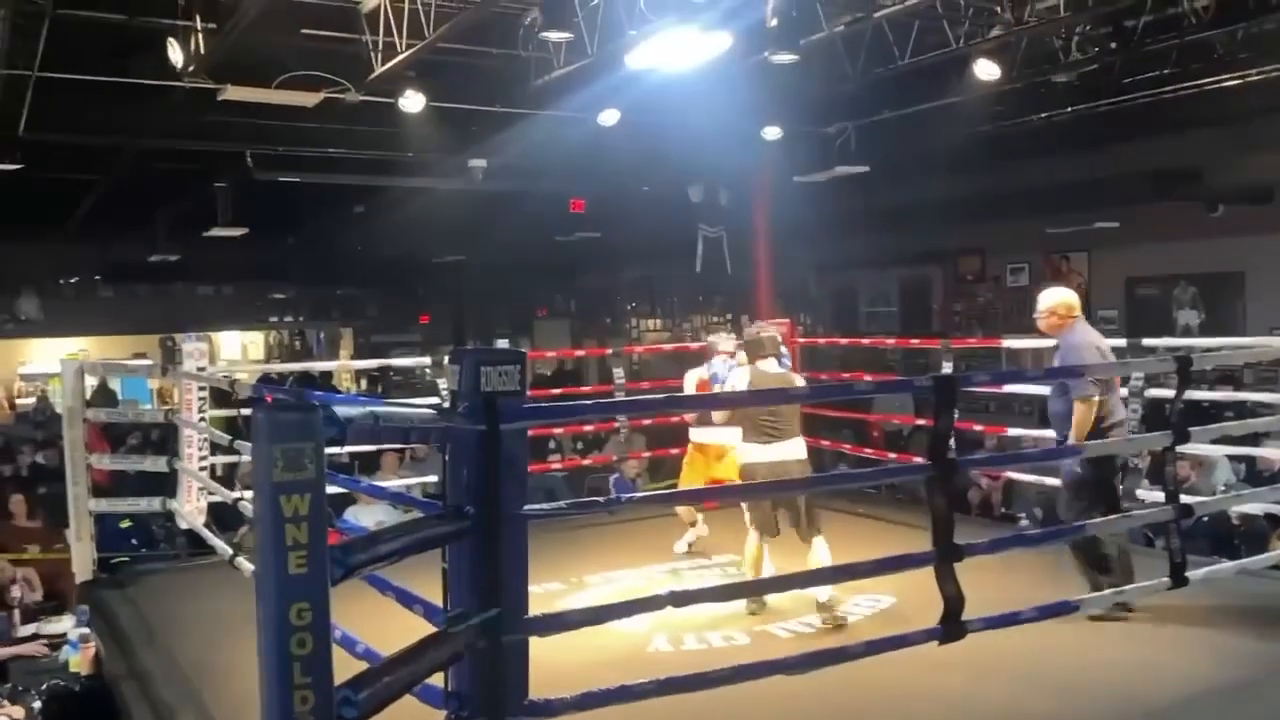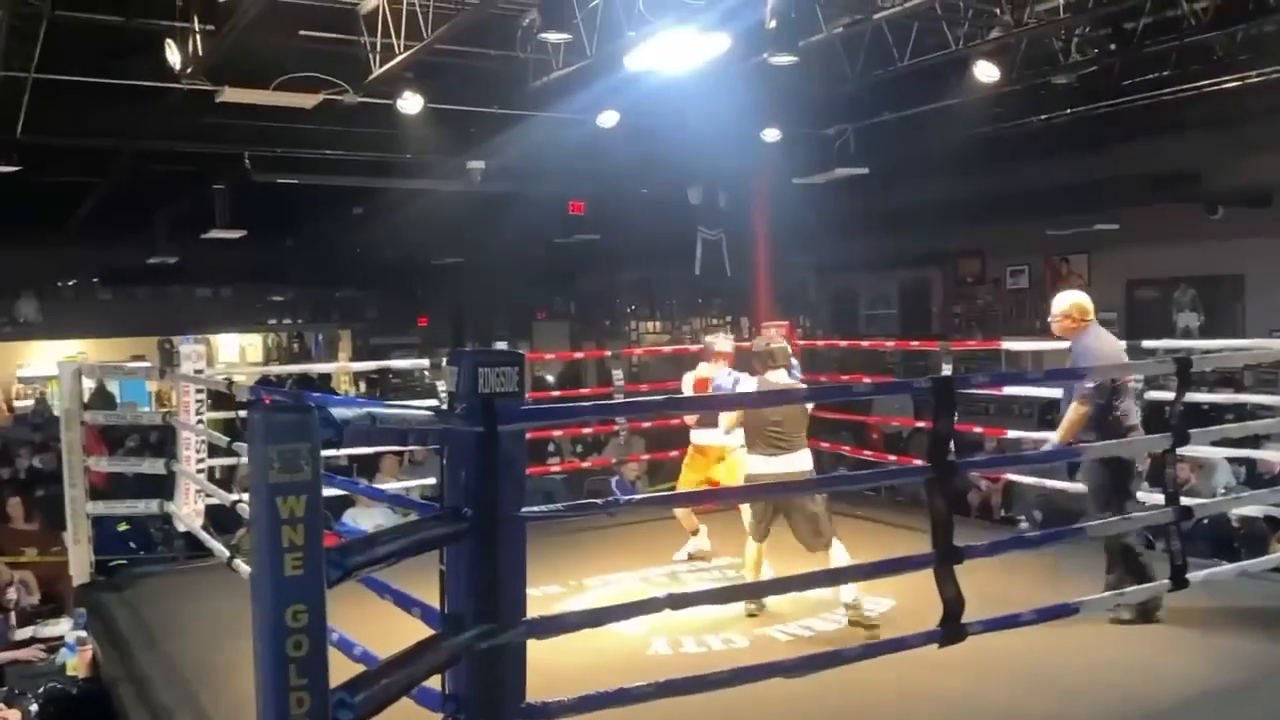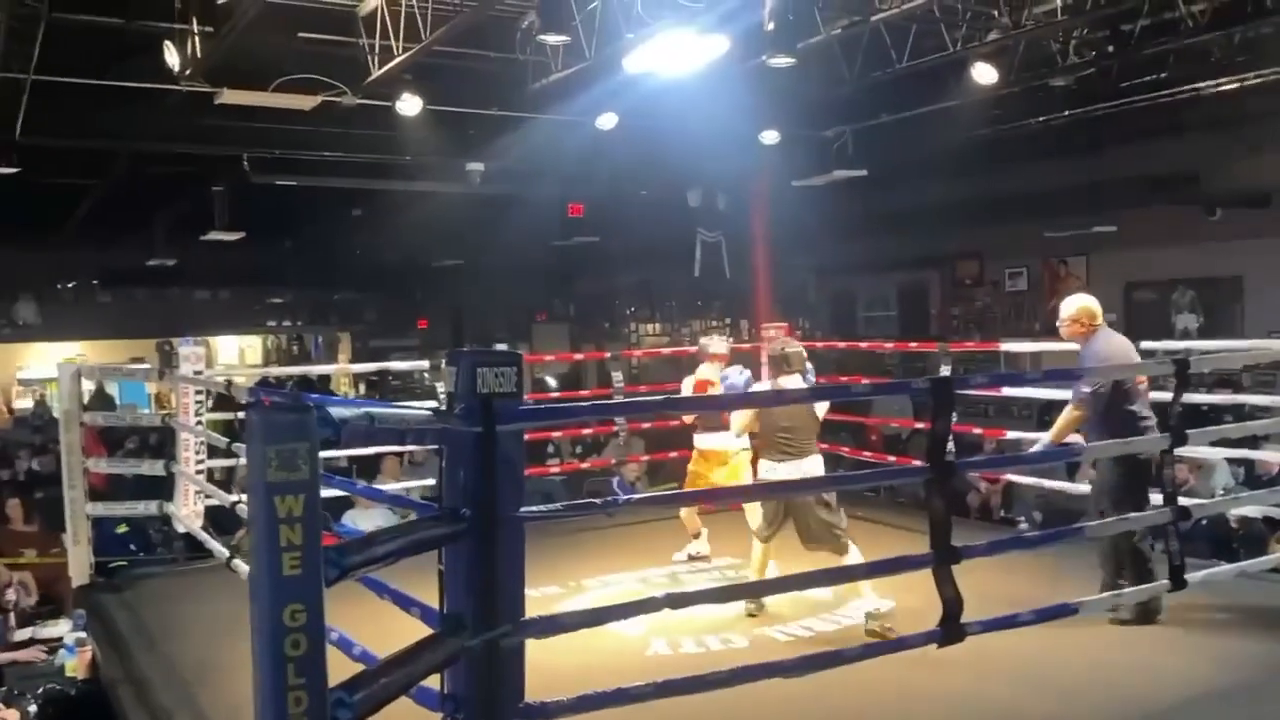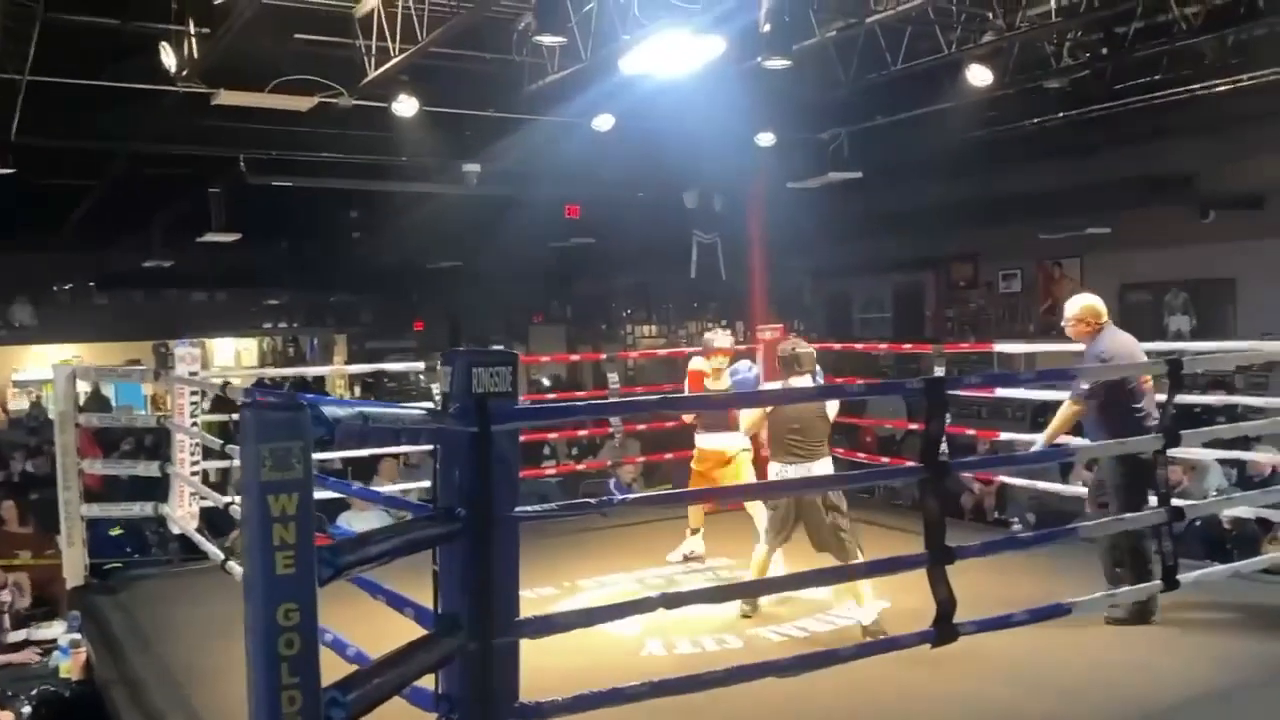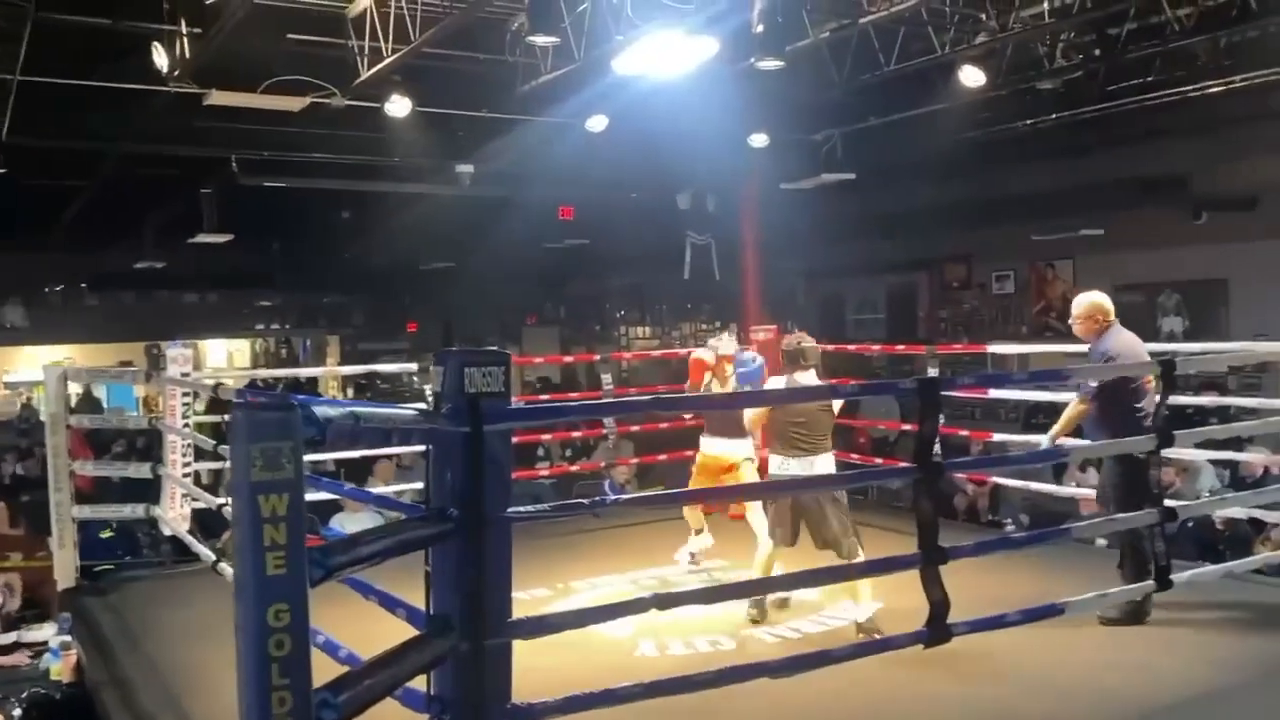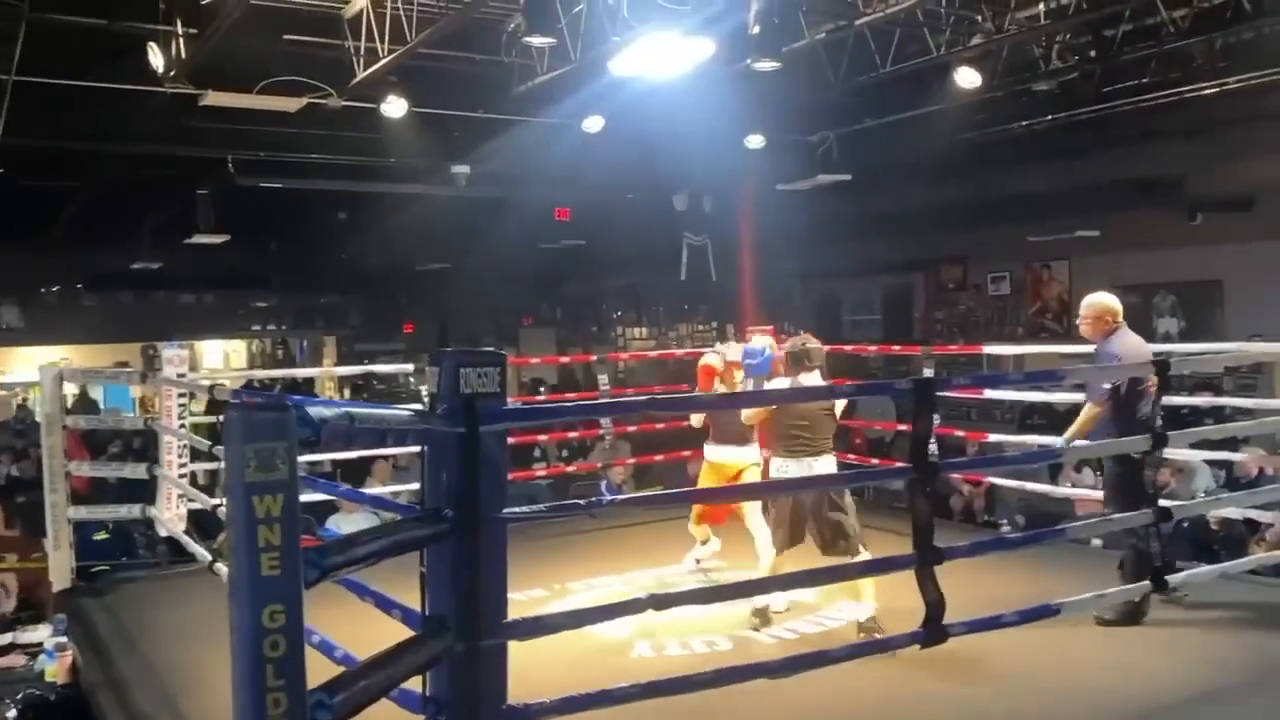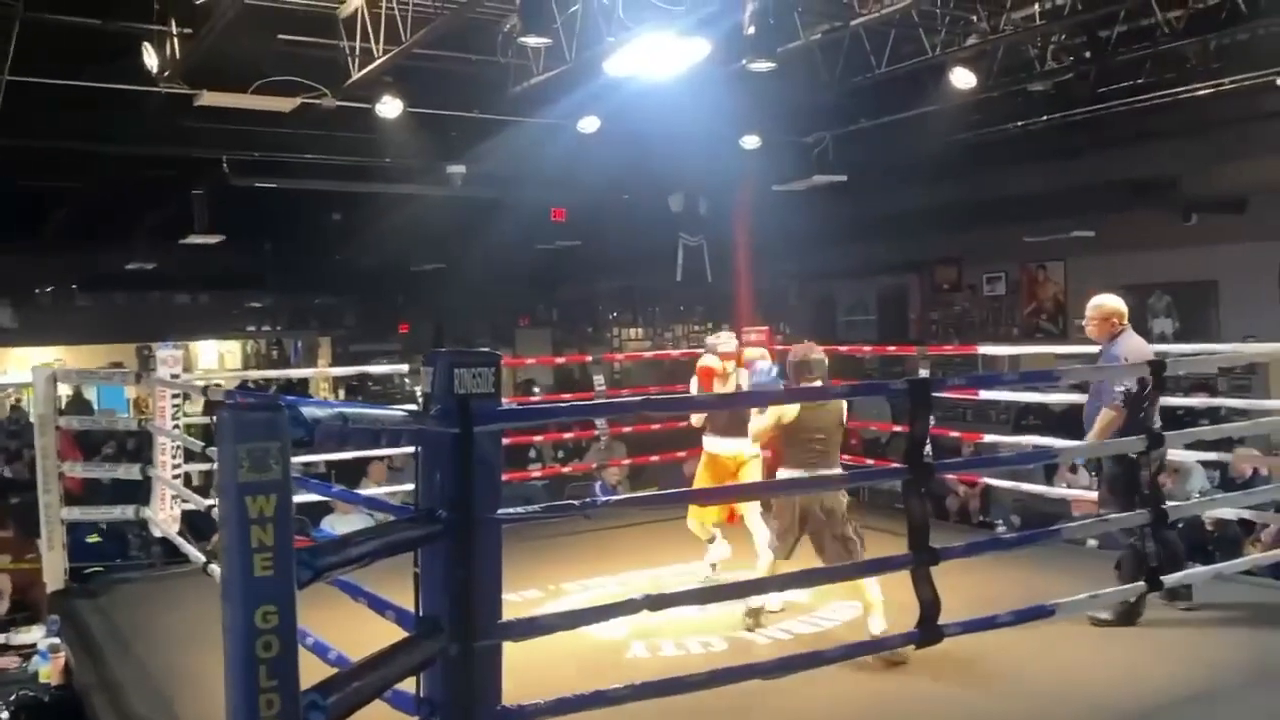
dt=0.1s
person 1, frame 1
left shoulder: (1077, 344)
right shoulder: (1078, 338)
left elbow: (1086, 399)
left wrist: (1073, 444)
right wrist: (1073, 441)
left hip: (1093, 445)
right hip: (1101, 441)
left knee: (1081, 517)
right knee: (1105, 515)
left ankle: (1108, 594)
right ankle: (1119, 591)
person 1, frame 2
left shoulder: (1089, 349)
right shoulder: (1100, 340)
left elbow: (1083, 404)
left wrist: (1056, 443)
left hip: (1110, 445)
right hip: (1116, 441)
left knee: (1115, 521)
right knee: (1113, 519)
left ankle: (1143, 601)
right ankle: (1119, 590)
person 1, frame 3
left shoulder: (1099, 352)
right shoulder: (1111, 342)
left elbow: (1079, 408)
left wrist: (1045, 443)
left hip: (1124, 444)
right hip: (1129, 439)
right knee: (1110, 514)
left ankle: (1144, 602)
right ankle: (1115, 587)
person 1, frame 4
left shoulder: (1102, 351)
right shoulder: (1120, 340)
left elbow: (1078, 403)
left wrist: (1044, 440)
right hip: (1131, 440)
right knee: (1102, 503)
left ankle: (1139, 603)
right ankle: (1119, 583)
person 1, frame 5
left shoulder: (1108, 350)
right shoulder: (1124, 339)
left elbow: (1085, 402)
left wrist: (1051, 437)
right hip: (1129, 441)
right knee: (1124, 514)
left ankle: (1135, 603)
right ankle: (1137, 585)
person 1, frame 6
left shoulder: (1115, 351)
right shoulder: (1132, 343)
left elbow: (1099, 404)
left wrist: (1066, 439)
left hip: (1127, 448)
right knee: (1140, 515)
left ankle: (1132, 604)
person 1, frame 7
left shoulder: (1118, 353)
right shoulder: (1134, 346)
left elbow: (1115, 408)
left wrist: (1088, 445)
left hip: (1125, 450)
left ankle: (1127, 605)
right ankle: (1177, 588)
person 2, frame 1
left shoulder: (740, 376)
right shoulder: (797, 382)
left elbow: (719, 417)
left wrist: (722, 387)
left hip: (755, 464)
right hip: (793, 462)
left knee: (757, 529)
right knee: (813, 535)
left ankle: (753, 595)
right ankle: (825, 602)
person 2, frame 2
left shoulder: (748, 387)
right shoulder: (804, 392)
left hip: (759, 473)
right hip: (797, 473)
left knee: (756, 536)
right knee: (828, 540)
left ankle: (752, 597)
right ankle: (851, 605)
person 2, frame 3
left shoulder: (761, 391)
right shoulder: (818, 399)
left elbow: (738, 430)
left hip: (772, 478)
right hip: (809, 478)
left knee: (762, 536)
right knee: (843, 545)
left ankle: (753, 597)
right ankle: (870, 609)
person 2, frame 4
right shoulder: (829, 399)
left elbow: (747, 428)
left hip: (782, 480)
right hip: (819, 480)
left knee: (769, 541)
right knee: (850, 551)
left ankle: (749, 599)
right ankle: (869, 621)
person 2, frame 5
left shoulder: (775, 385)
right shoulder: (833, 394)
left elbow: (750, 422)
left hip: (782, 476)
right hip: (820, 477)
left knee: (774, 540)
right knee: (850, 549)
left ankle: (757, 601)
right ankle: (865, 620)
person 2, frame 6
left shoulder: (779, 386)
right shoulder: (837, 397)
left elbow: (747, 418)
left hip: (784, 478)
right hip: (822, 479)
left knee: (778, 548)
right knee: (855, 550)
left ankle: (760, 609)
right ankle: (867, 619)
person 2, frame 7
left shoulder: (787, 402)
right shoulder: (840, 404)
left elbow: (755, 434)
left hip: (790, 491)
right hip: (828, 491)
left knee: (777, 551)
right knee: (858, 564)
left ankle: (754, 609)
right ankle: (880, 636)
person 3, frame 1
right shoulder: (694, 376)
right elbow: (688, 416)
right wrist: (701, 392)
left hip: (731, 446)
right hip: (700, 446)
right ankle: (695, 528)
person 3, frame 2
left shoulder: (734, 379)
right shoulder: (691, 378)
left elbow: (740, 417)
right elbow: (689, 419)
right wrist: (700, 392)
left hip: (731, 448)
right hip: (700, 448)
right knee: (680, 507)
right ankle: (698, 541)
person 3, frame 3
left shoulder: (737, 380)
right shoulder: (691, 382)
right elbow: (688, 418)
right wrist: (699, 393)
left hip: (735, 451)
right hip: (705, 452)
right knee: (686, 508)
right ankle: (698, 544)
person 3, frame 4
left shoulder: (741, 377)
right shoulder: (695, 378)
right elbow: (688, 417)
right wrist: (693, 391)
left hip: (736, 449)
right hip: (706, 450)
left knee: (753, 502)
right knee: (695, 503)
right ankle: (693, 543)
person 3, frame 5
left shoulder: (745, 380)
right shoulder: (701, 379)
left wrist: (755, 387)
right wrist: (695, 383)
left hip: (740, 456)
right hip: (710, 455)
left knee: (754, 509)
right knee: (690, 505)
right ankle: (700, 538)
person 3, frame 6
right shoulder: (708, 385)
right elbow: (695, 422)
right wrist: (705, 389)
left hip: (747, 462)
right hip: (716, 462)
left knee: (753, 516)
right knee: (696, 521)
left ankle: (769, 572)
right ankle: (706, 543)
person 3, frame 7
left shoulder: (747, 378)
right shoulder: (699, 382)
right elbow: (696, 421)
right wrist: (703, 390)
left hip: (746, 453)
right hip: (714, 454)
left knee: (752, 514)
right knee: (695, 519)
right ankle: (717, 544)
